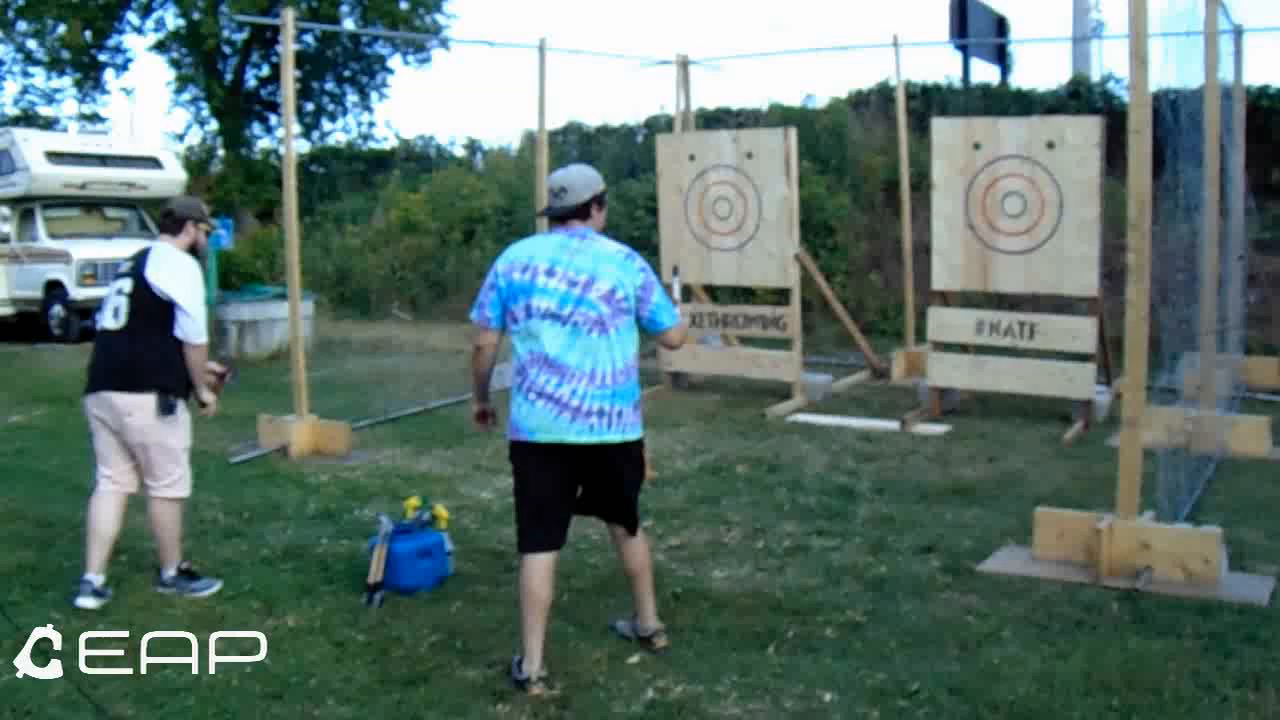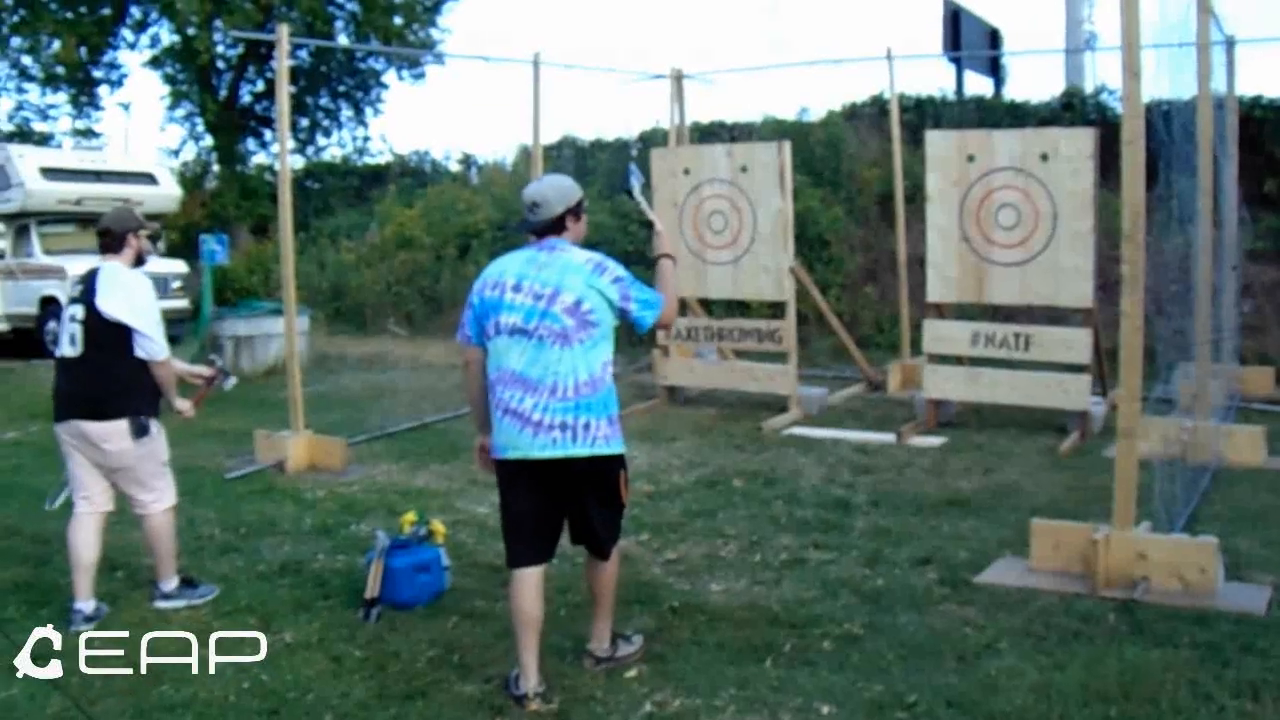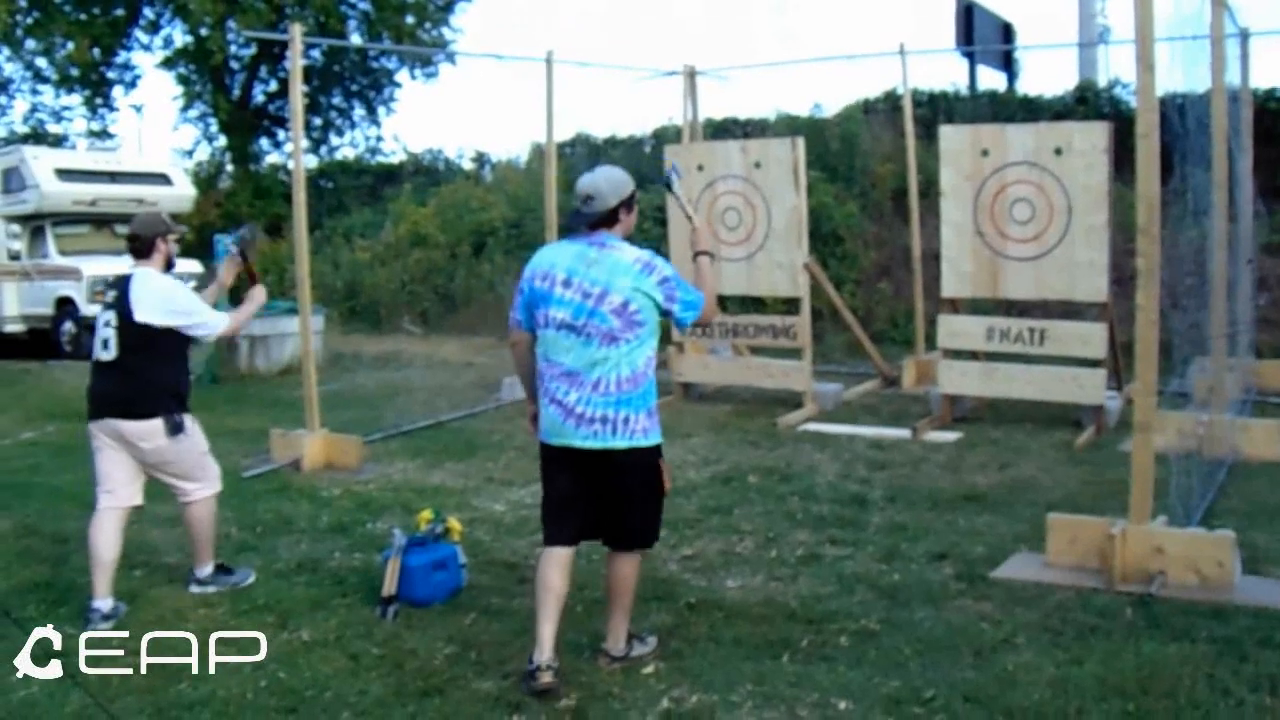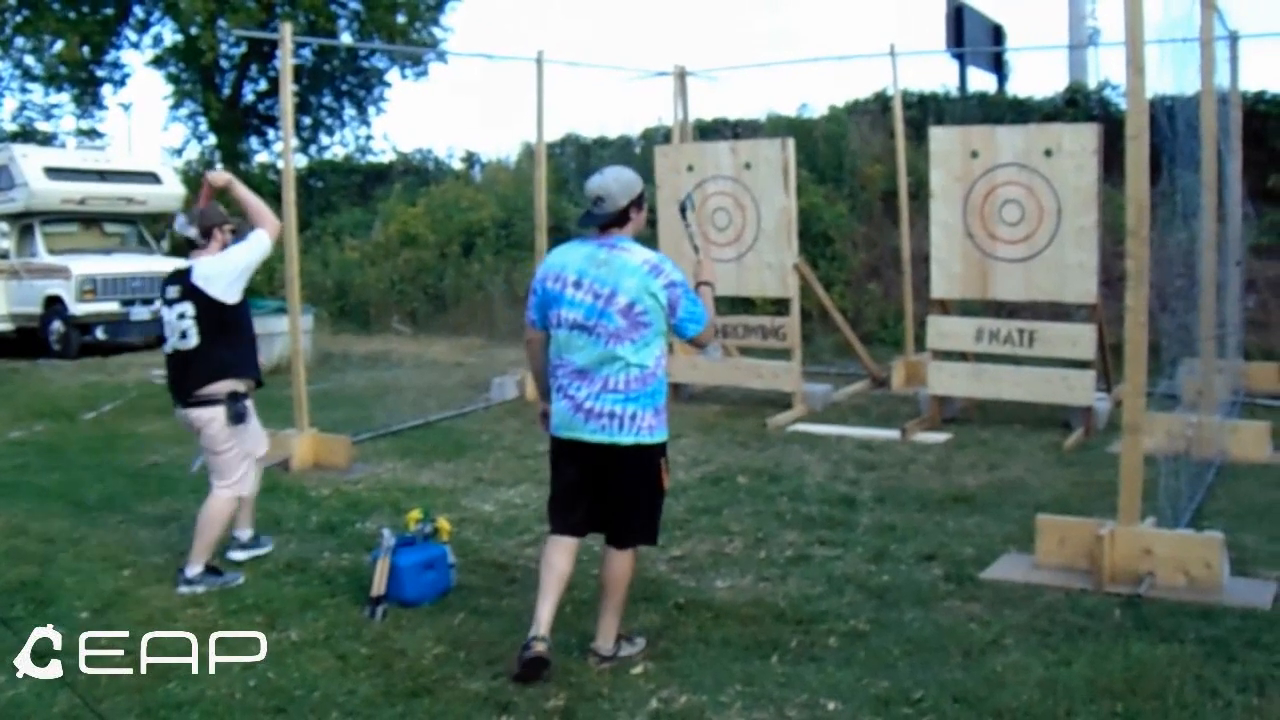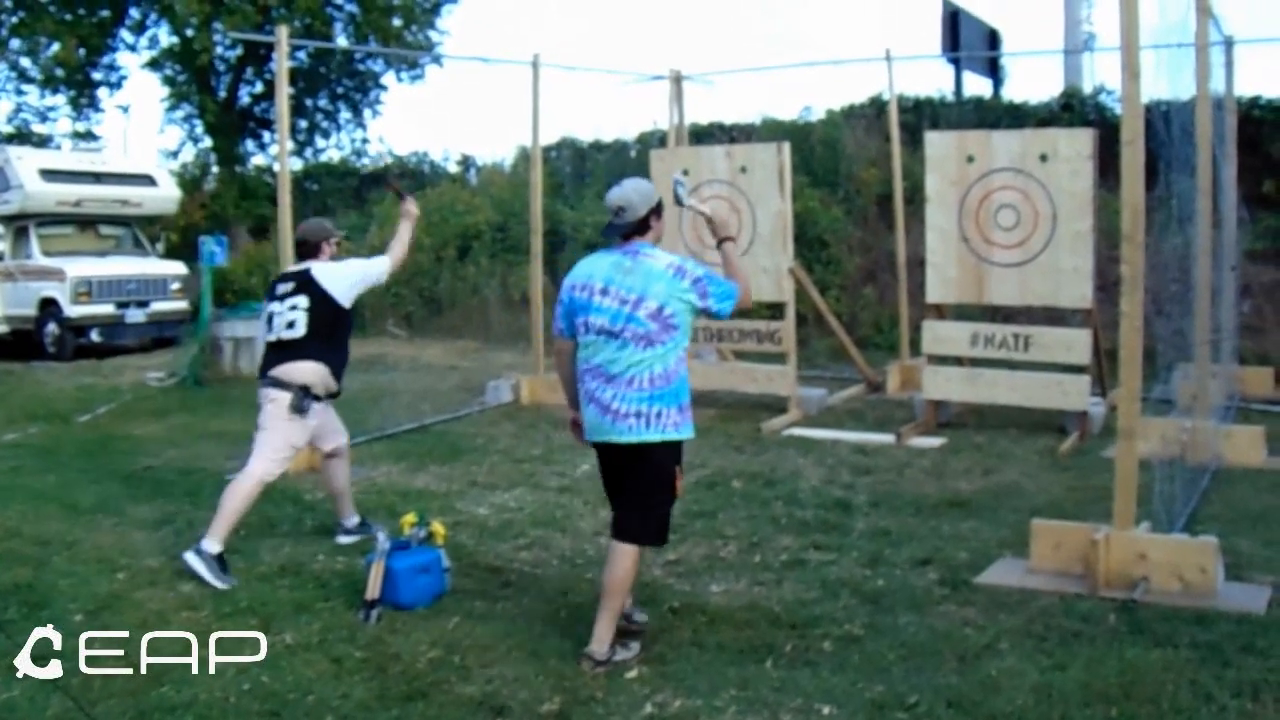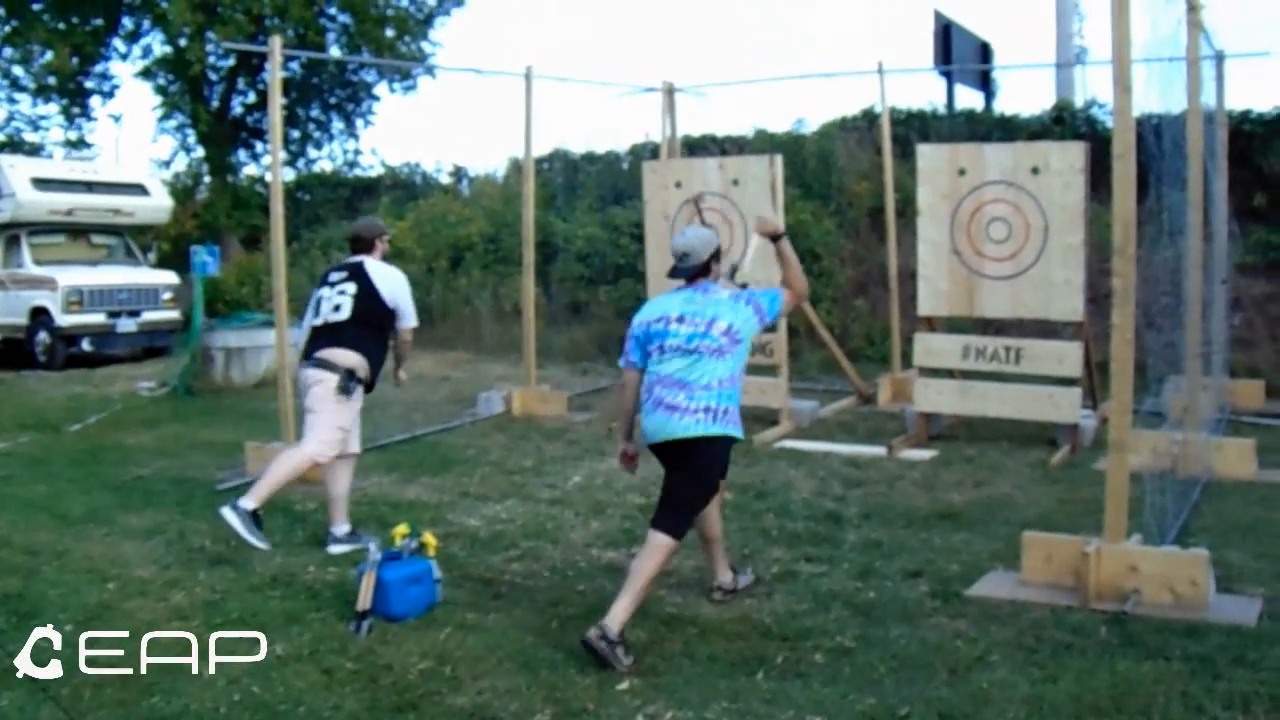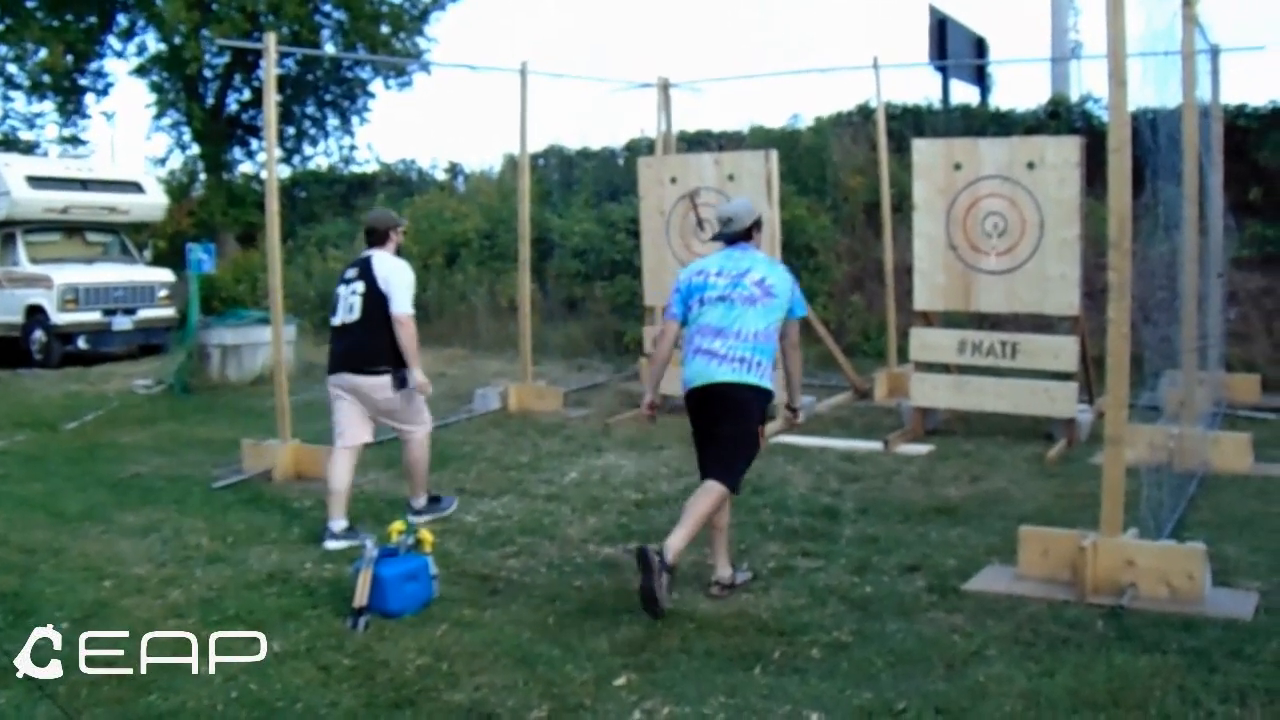
dt=0.5s
person 1, frame 1
left shoulder: (515, 259)
right shoulder: (625, 261)
left elbow: (485, 343)
right elbow: (673, 336)
left wrist: (480, 397)
right wrist: (678, 314)
left hip: (538, 426)
right hip: (613, 424)
left knee: (538, 543)
right knee: (625, 523)
left ankle: (532, 663)
right ankle: (648, 622)
person 1, frame 2
left shoulder: (493, 276)
right shoulder: (599, 271)
left elbow: (473, 362)
right elbow: (664, 315)
left wrist: (483, 429)
right wrist: (665, 257)
left hip: (517, 442)
right hip: (589, 440)
left knee: (526, 559)
right knee: (602, 544)
left ankle: (529, 681)
right ankle: (602, 643)
person 1, frame 3
left shoulder: (543, 262)
right shoulder: (647, 268)
left elbow: (519, 341)
right elbow: (705, 312)
left wrist: (535, 398)
right wrist: (702, 255)
left hip: (560, 430)
right hip: (627, 431)
left knee: (558, 540)
right knee: (625, 542)
left ankle: (543, 656)
right ankle: (617, 642)
person 1, frame 4
left shoulder: (556, 262)
right shoulder: (656, 271)
left elbow: (534, 339)
right elbow: (703, 335)
left wrist: (546, 397)
right wrist: (705, 285)
left hip: (570, 424)
right hip: (634, 428)
left knee: (564, 528)
right knee: (622, 539)
left ankle: (539, 633)
right ankle: (607, 642)
person 1, frame 5
left shoulder: (582, 272)
right shoulder: (680, 276)
left elbow: (562, 349)
right elbow: (742, 297)
left wrist: (575, 405)
right wrist: (724, 239)
left hip: (602, 421)
right hip: (653, 425)
left knee: (633, 513)
right knee: (631, 532)
left ankle: (621, 608)
right ankle: (601, 644)
person 1, frame 6
left shoulder: (650, 311)
right shoulder: (741, 305)
left elbow: (630, 383)
right elbow: (797, 291)
left wrist: (625, 438)
right wrist: (779, 238)
left hip: (660, 428)
right hip: (707, 430)
left knee: (704, 490)
right knee: (666, 528)
left ankle: (724, 578)
right ankle: (610, 627)
person 1, frame 7
left shoulder: (694, 272)
right shoulder: (777, 275)
left elbow: (667, 335)
right elbow: (791, 343)
left wrist: (651, 390)
right wrist: (794, 398)
left hip: (699, 383)
right hip: (745, 385)
left knee: (715, 475)
right knee: (721, 479)
left ankle: (724, 572)
right ankle: (667, 554)
person 2, frame 1
left shoulder: (134, 265)
right shoulder: (182, 264)
right elbow: (192, 337)
left wrist: (201, 367)
right wrist: (204, 387)
left hip: (102, 390)
right hip: (147, 394)
left knee: (111, 482)
right knee: (167, 485)
left ankle: (92, 581)
right ankle: (172, 574)
person 2, frame 2
left shoulder: (86, 285)
right shoulder: (132, 282)
right elbow: (153, 354)
left wrist: (186, 369)
right wrist: (175, 398)
left hip: (72, 415)
right hip: (120, 418)
left knee: (88, 506)
right knee: (156, 499)
left ankle: (83, 606)
right ankle: (169, 586)
person 2, frame 3
left shoulder: (119, 290)
right shoulder: (163, 289)
right elbow: (219, 327)
left wrist: (218, 287)
right wrist: (252, 307)
left hip: (107, 416)
right hip: (154, 418)
left knee: (113, 504)
right knee: (201, 486)
left ankle: (101, 605)
right ankle: (205, 573)
person 2, frame 4
left shoulder: (173, 284)
right shoulder: (220, 271)
right elbow: (270, 228)
right wrist: (231, 184)
left hip: (191, 399)
right hip: (222, 402)
left knee: (252, 453)
right knee: (229, 485)
left ankle: (243, 538)
right ankle: (195, 571)
person 2, frame 5
left shoulder: (281, 285)
right shoulder: (340, 275)
left elbow: (275, 335)
right elbow: (392, 259)
right wrist: (407, 218)
left hip: (303, 392)
right hip: (297, 393)
left knee: (336, 448)
right knee: (261, 470)
left ankle: (350, 523)
right ankle: (209, 550)
person 2, frame 6
left shoulder: (329, 277)
right shoulder: (391, 276)
left elbow: (307, 329)
right elbow: (405, 333)
right wrist: (400, 367)
left hip: (315, 368)
right hip: (341, 376)
left knee: (345, 452)
right knee: (316, 449)
left ankle: (341, 532)
right ankle: (246, 505)
person 2, frame 7
left shoulder: (350, 272)
right shoulder: (395, 267)
right elbow: (402, 319)
right wrist: (416, 368)
left hip: (342, 372)
right hip: (380, 373)
left knee: (346, 445)
right knee: (417, 433)
left ankle: (337, 527)
right ankle: (420, 504)
